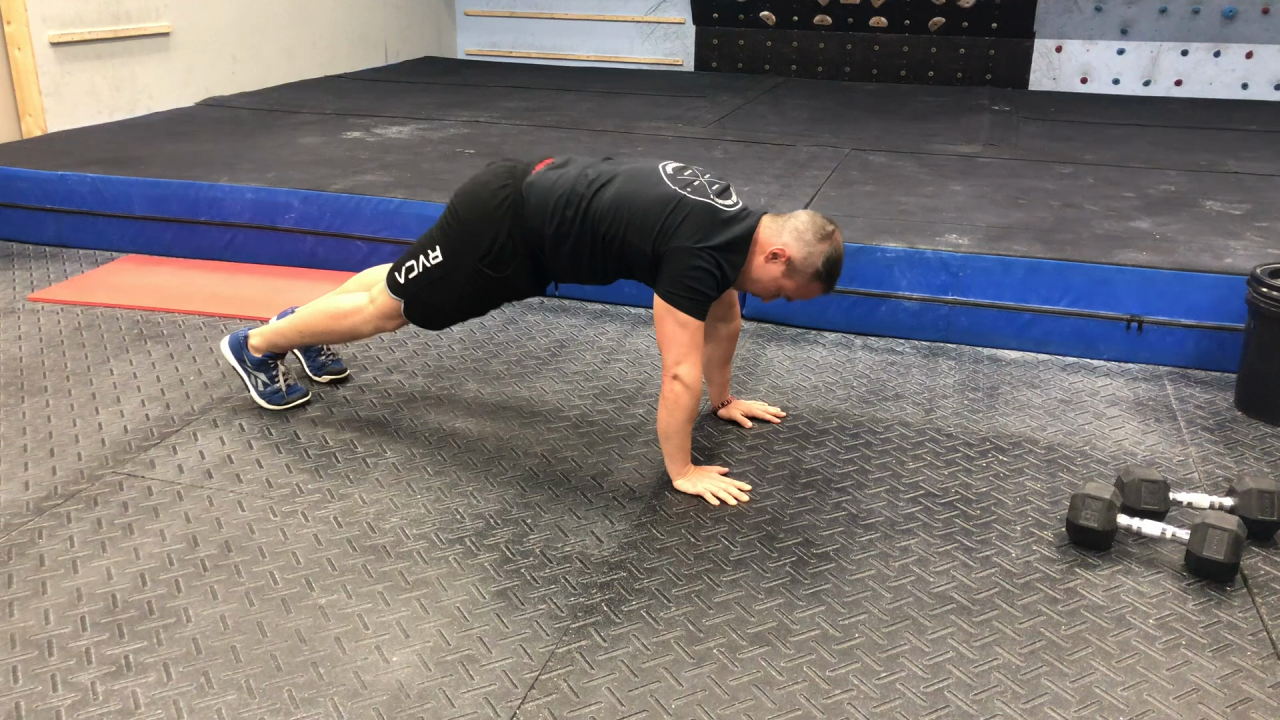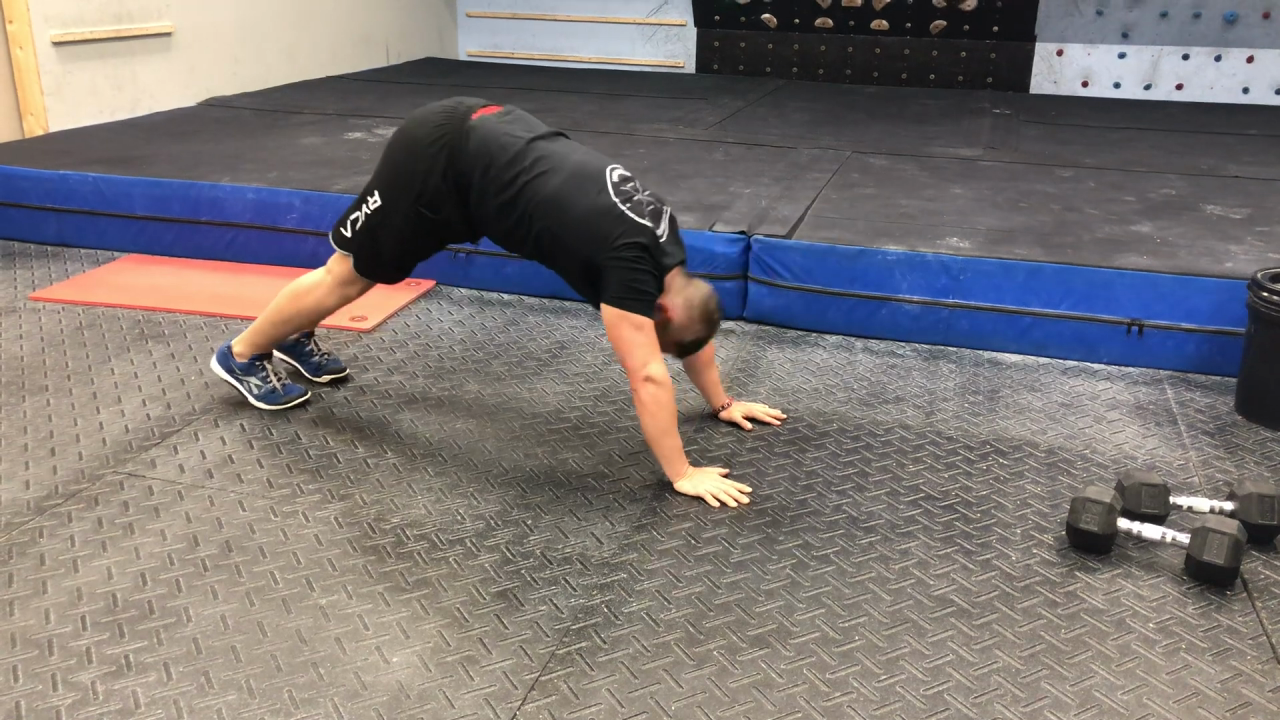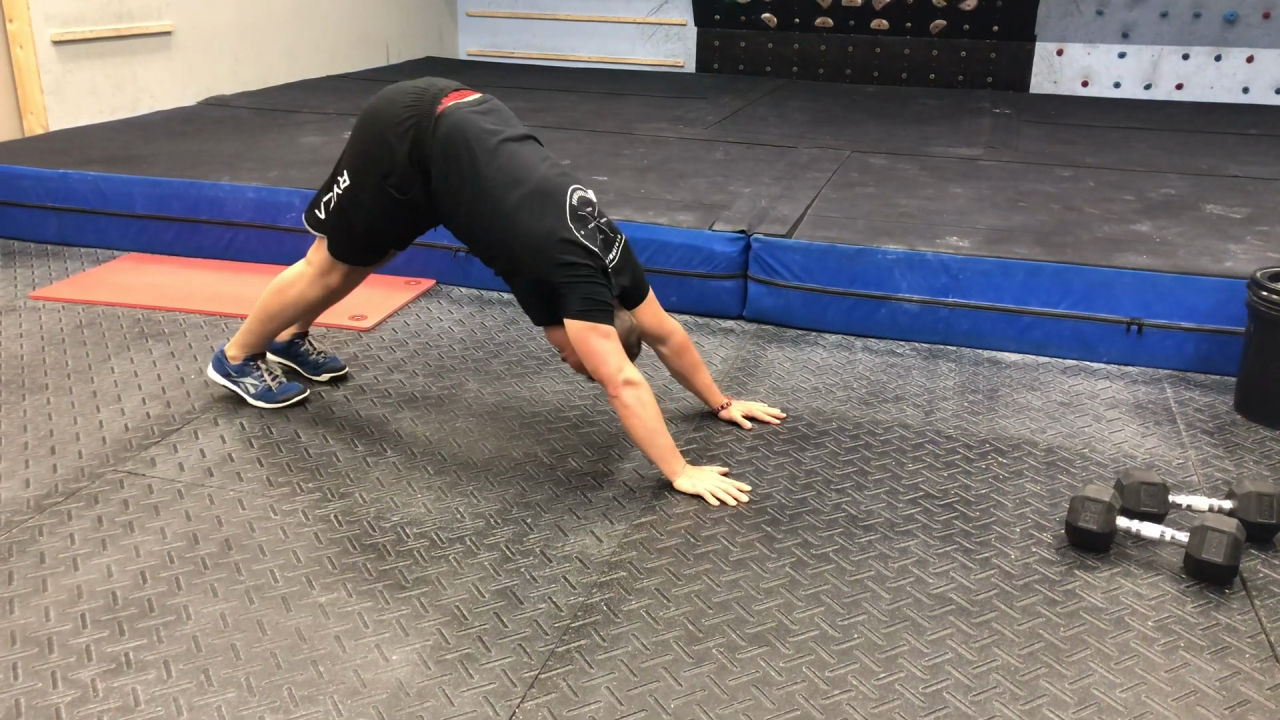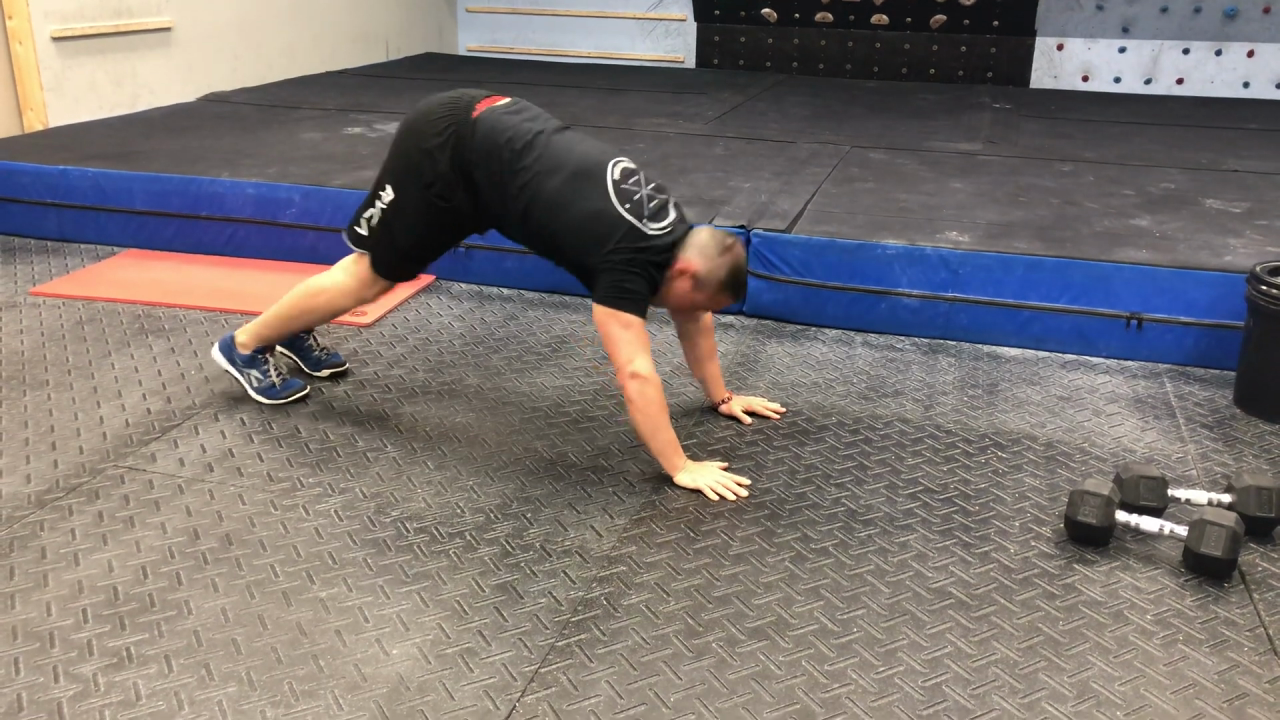
dt=0.5s
person 1, frame 1
left shoulder: (733, 221)
right shoulder: (703, 248)
left elbow: (724, 318)
right elbow: (680, 372)
left wrist: (723, 399)
right wrist: (683, 471)
left hip: (531, 198)
right hip: (507, 221)
left knee: (408, 278)
right knee: (395, 306)
left ankle: (303, 325)
right ankle: (256, 345)
person 1, frame 2
left shoulder: (658, 238)
right shoulder: (631, 260)
left elbow: (692, 328)
right elbow: (647, 375)
left wrist: (721, 402)
right wrist: (681, 474)
left hip: (477, 137)
right hip: (442, 154)
left knee: (372, 260)
right knee: (353, 270)
left ankle: (295, 338)
right ankle: (242, 355)
person 1, frame 3
left shoulder: (607, 258)
right shoulder: (578, 275)
left elbow: (664, 332)
right elbow: (623, 382)
left wrist: (720, 402)
right wrist: (681, 473)
left hip: (453, 117)
right hip: (409, 132)
left knee: (366, 256)
right knee: (333, 262)
left ankle: (290, 337)
right ankle: (237, 357)
person 1, frame 4
left shoulder: (673, 234)
right shoulder: (629, 255)
left elbow: (693, 319)
right elbow: (635, 372)
left wrist: (720, 396)
right wrist: (678, 466)
left hip: (483, 129)
right hip: (445, 147)
left knee: (397, 261)
right knee: (375, 277)
left ankle: (296, 332)
right ankle: (246, 344)
